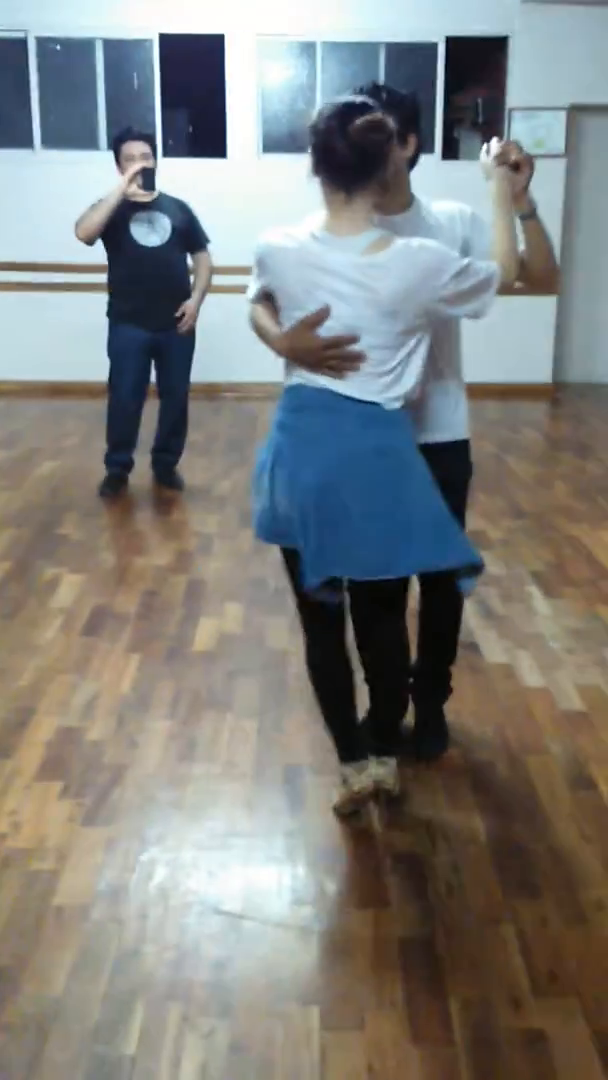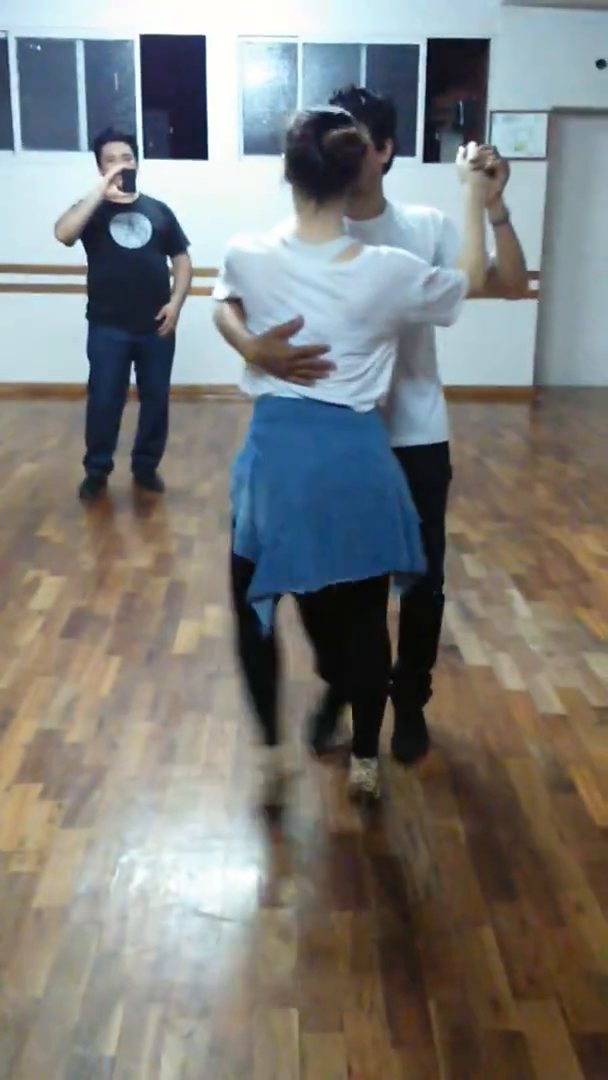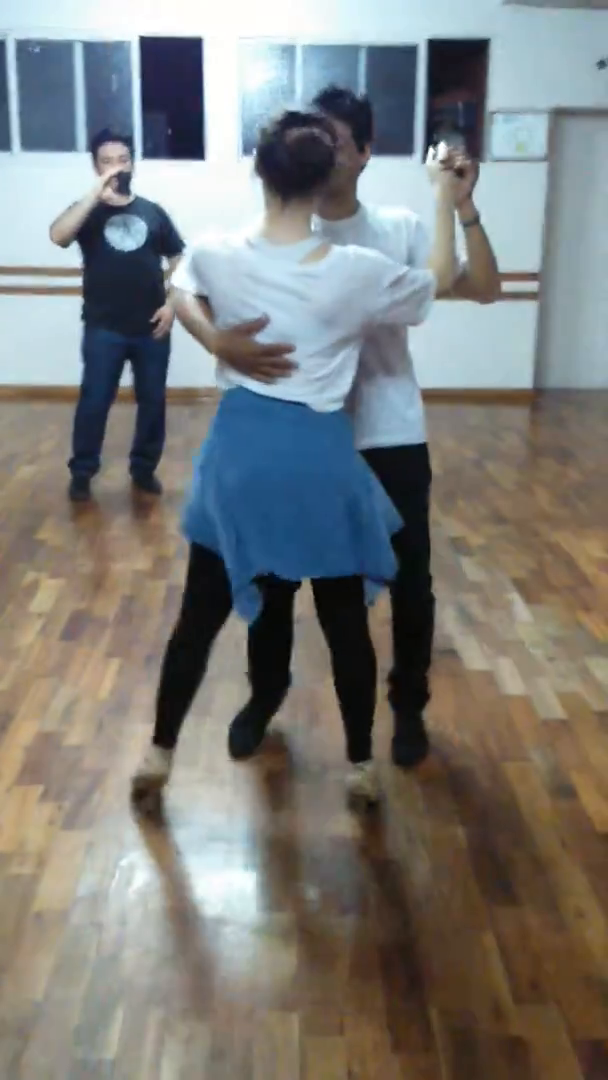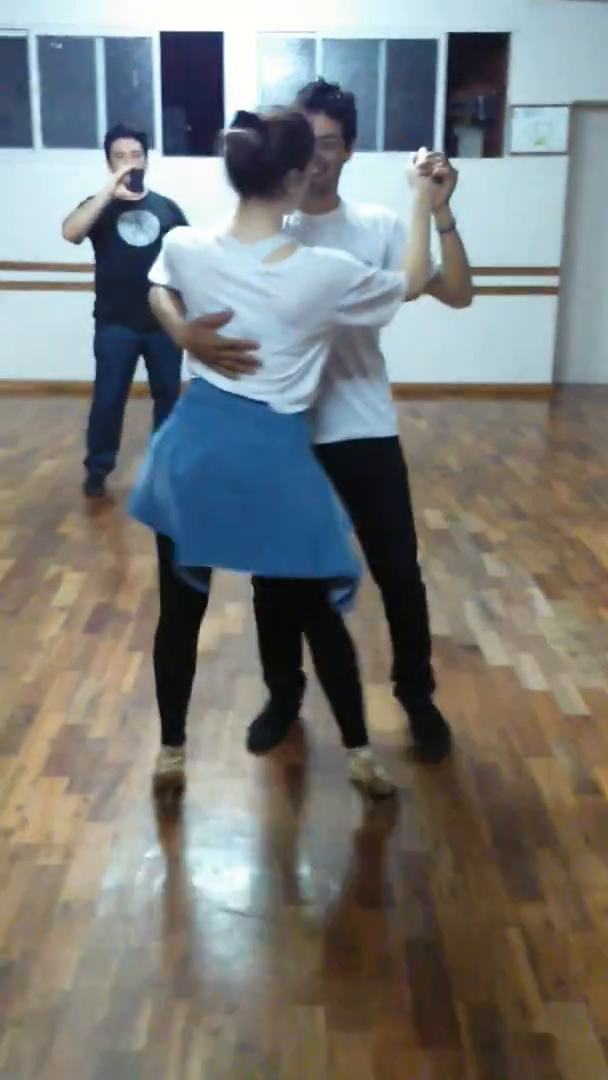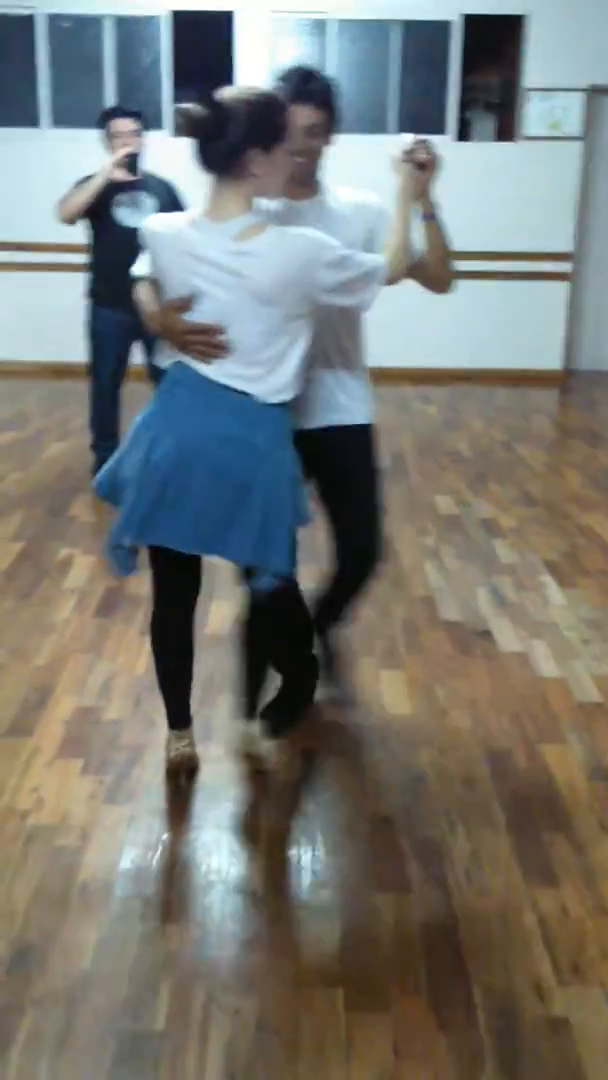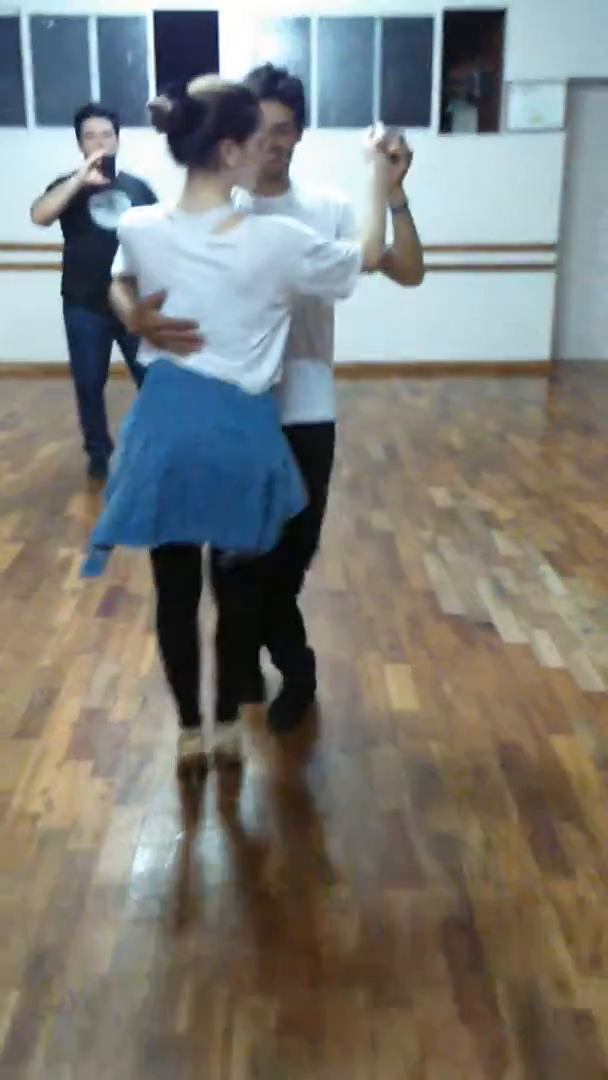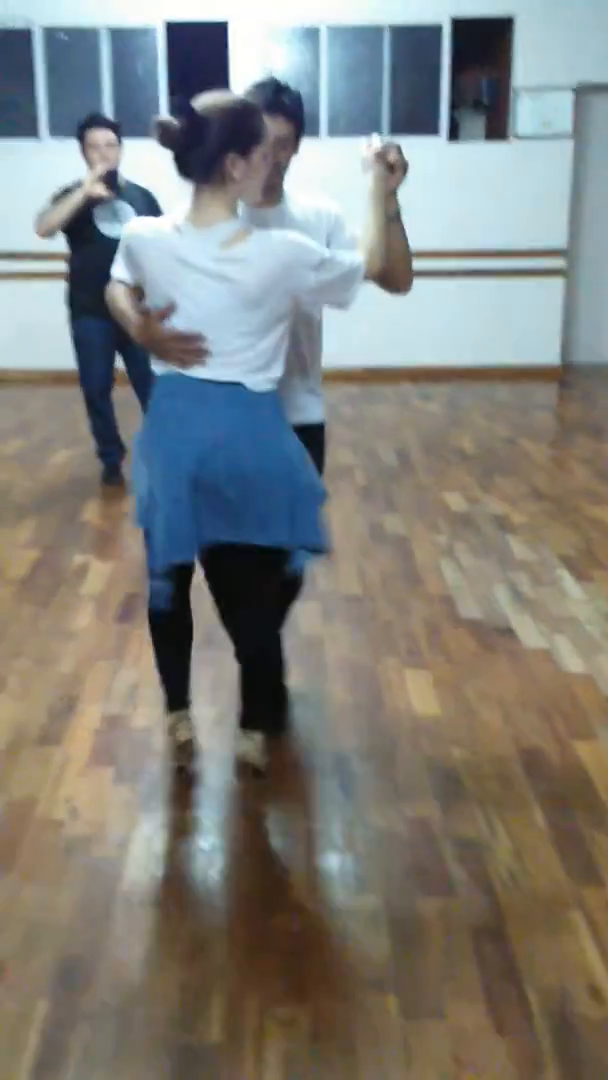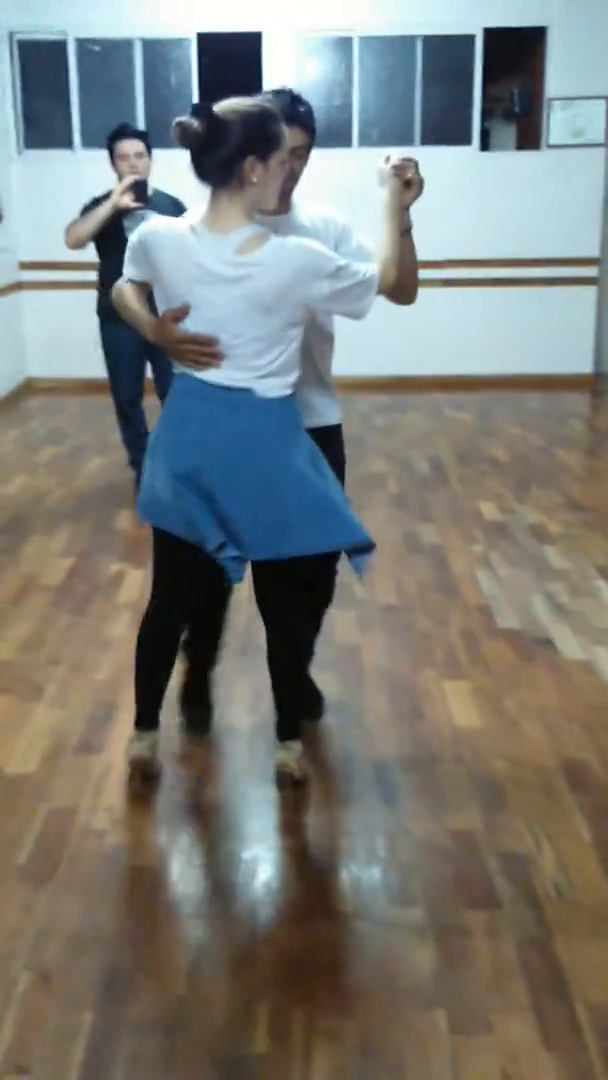
dt=0.2s
person 1, frame 1
left shoulder: (278, 250)
right shoulder: (419, 263)
right elbow: (504, 272)
right wrist: (502, 193)
left hip: (304, 445)
right hip: (381, 452)
left knee: (320, 619)
right knee: (383, 617)
left ankle: (352, 766)
right ankle: (384, 758)
person 1, frame 2
left shoulder: (247, 257)
right shoulder: (388, 272)
left elbow: (226, 306)
right elbow: (472, 279)
right wrist: (475, 200)
left hip: (278, 452)
right hip: (357, 456)
left knee: (253, 610)
right knee: (362, 618)
left ankle: (272, 751)
right ankle: (364, 762)
person 1, frame 3
left shoulder: (215, 255)
right shoulder: (356, 271)
left elbow: (184, 302)
right elbow: (438, 280)
right wrist: (445, 201)
left hip: (240, 450)
right hip: (321, 456)
left knee: (202, 612)
right knee: (345, 620)
left ankle: (160, 752)
right ankle: (359, 766)
person 1, frame 4
left shoulder: (185, 249)
right shoulder: (324, 273)
left elbow: (161, 298)
right elbow: (411, 282)
right wrist: (423, 204)
left hip: (196, 447)
right hip: (275, 456)
left knee: (179, 609)
right knee: (315, 611)
left ankle: (171, 751)
right ankle: (359, 753)
person 1, frame 5
left shoulder: (163, 235)
right shoulder: (298, 252)
right elbow: (391, 268)
right wrist: (406, 193)
left hip: (175, 431)
right hip: (252, 441)
left knee: (174, 594)
right knee: (272, 587)
left ankle: (179, 734)
right ankle: (259, 719)
person 1, frame 6
left shoulder: (138, 230)
right shoulder: (275, 241)
left elbow: (121, 292)
right elbow: (367, 257)
right wrist: (380, 180)
left hip: (164, 424)
right hip: (240, 432)
left knee: (175, 590)
right knee: (242, 583)
left ankle: (189, 731)
right ankle: (228, 724)
person 1, frame 7
left shoulder: (144, 240)
right shoulder: (281, 255)
left elbow: (119, 296)
right elbow: (370, 268)
right wrist: (379, 193)
left hip: (177, 431)
right hip: (254, 437)
left knee: (168, 581)
right knee: (254, 591)
left ankle: (179, 716)
right ankle: (253, 732)
person 1, frame 8
left shoulder: (158, 240)
right shoulder: (296, 261)
left elbow: (126, 295)
right elbow: (385, 278)
right wrist: (393, 204)
left hip: (187, 434)
right hip: (265, 442)
left knee: (171, 595)
right knee: (286, 602)
left ankle: (145, 735)
right ankle: (290, 743)
person 2, frame 1
left shoulder: (455, 223)
left elbow: (541, 278)
right elbow: (262, 305)
left wrist: (520, 200)
right wrist: (287, 343)
left hip: (438, 435)
left knee: (441, 575)
left ankle: (430, 698)
person 2, frame 2
left shoulder: (427, 228)
left elbow: (510, 286)
right elbow: (228, 305)
left wrist: (494, 206)
right wrist: (255, 349)
left hip: (415, 438)
left knee: (422, 579)
left ankle: (409, 700)
right ankle: (342, 683)
person 2, frame 3
left shoulder: (400, 229)
left elbow: (483, 289)
left wrist: (464, 207)
right wrist: (222, 344)
left hip: (391, 439)
left knee: (408, 581)
left ankle: (408, 705)
right ankle: (267, 688)
person 2, frame 4
left shoulder: (379, 226)
left elbow: (456, 293)
left wrist: (440, 211)
right wrist: (191, 337)
left hip: (365, 433)
left knee: (399, 574)
left ankle: (418, 696)
right ankle: (283, 693)
person 2, frame 5
left shoulder: (361, 211)
left elbow: (438, 279)
left wrist: (424, 200)
right wrist: (164, 321)
left hip: (340, 416)
left knee: (362, 553)
left ankle: (319, 627)
person 2, frame 6
left shoulder: (329, 209)
left elbow: (408, 273)
left wrist: (393, 192)
right wrist: (141, 319)
left hip: (306, 412)
left knee: (292, 555)
right knee: (247, 557)
left ankle: (241, 657)
right ankle: (294, 664)
person 2, frame 7
left shoulder: (319, 218)
left elbow: (396, 280)
left wrist: (388, 203)
right wrist: (146, 330)
left hip: (297, 417)
right ankle: (263, 671)
person 2, frame 8
left shoulder: (327, 227)
left elbow: (401, 292)
left wrist: (400, 216)
right wrist: (161, 331)
left hip: (313, 420)
left knee: (318, 558)
left ankle: (293, 669)
right ankle: (199, 672)
person 3, frame 1
left shoulder: (178, 208)
right shoulder: (112, 208)
left elbow: (202, 257)
right elbow: (83, 233)
left wrist: (196, 298)
right wrist: (121, 190)
left hip: (176, 324)
right hip: (128, 325)
left knee: (176, 397)
right knee: (124, 399)
left ankle: (165, 464)
right ankle: (117, 468)
person 3, frame 2
left shoulder: (158, 210)
right shoulder: (93, 209)
left elbow: (182, 260)
right elbow: (62, 233)
left wrist: (176, 302)
right wrist: (101, 192)
left hip: (156, 325)
right hip: (108, 326)
left knee: (156, 399)
right knee: (104, 400)
left ankle: (146, 466)
right ankle: (97, 470)
person 3, frame 3
left shoulder: (153, 211)
right shoulder: (88, 210)
left elbow: (178, 261)
right elbow: (58, 236)
left wrist: (171, 304)
right wrist: (97, 194)
left hip: (151, 327)
right hip: (103, 328)
left knee: (153, 401)
right knee: (93, 402)
left ankle: (144, 469)
right ankle: (82, 472)
person 3, frame 4
left shoulder: (166, 207)
right shoulder: (100, 206)
right elbow: (70, 233)
right wrist: (109, 191)
left hip: (163, 322)
right hip: (115, 324)
left knee: (169, 396)
right knee: (108, 399)
right ankle: (97, 468)
person 3, frame 5
left shoulder: (162, 188)
right shoulder: (96, 186)
right elbow: (66, 214)
right wrist: (107, 175)
right hip: (109, 307)
right knee: (105, 382)
right ankle: (104, 452)
person 3, frame 6
left shoulder: (137, 187)
right shoulder: (69, 186)
right elbow: (39, 216)
right wrist: (81, 178)
right hip: (84, 307)
right knee: (89, 384)
right ankle: (98, 452)
person 3, frame 7
left shoulder: (141, 196)
right shoulder: (74, 196)
right elbow: (43, 228)
right wrist: (85, 192)
right hip: (90, 315)
left knee: (153, 387)
right knee: (96, 390)
right ankle: (110, 457)
person 3, frame 8
left shoulder: (171, 205)
right shoulder: (103, 206)
right elbow: (72, 240)
right wrist: (114, 203)
right hip: (118, 322)
right knee: (127, 396)
right ankle: (141, 464)
